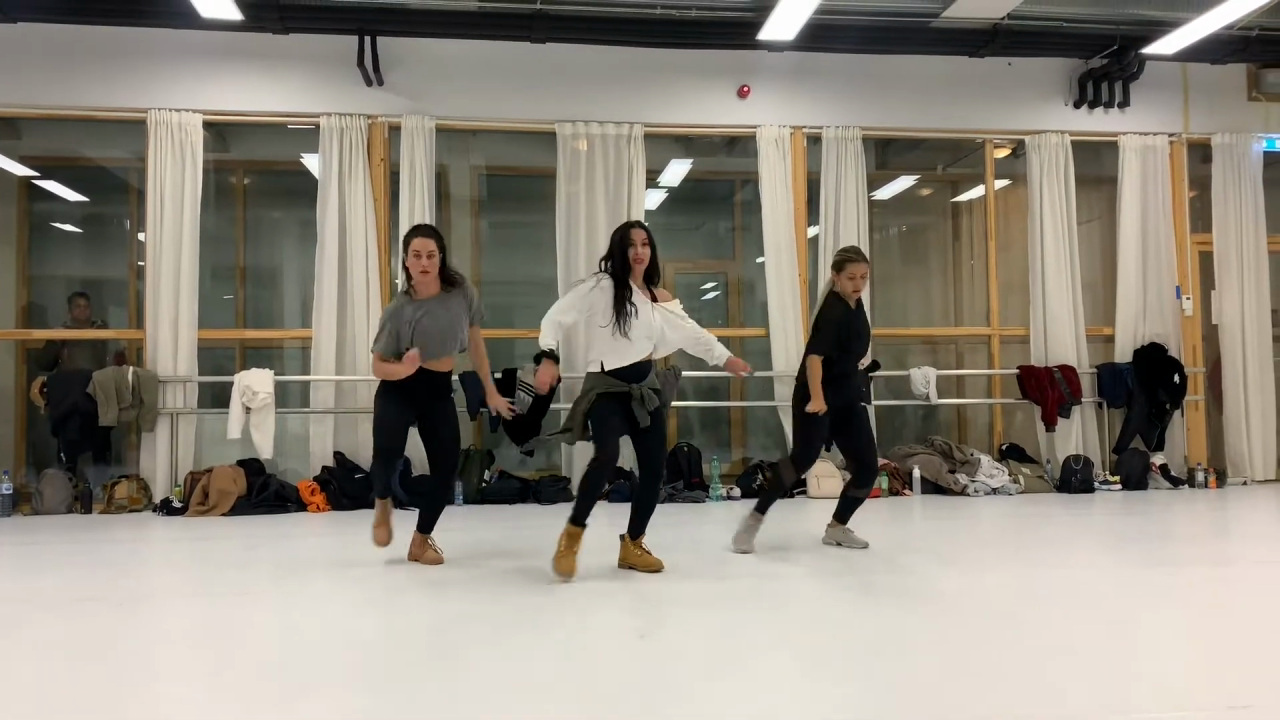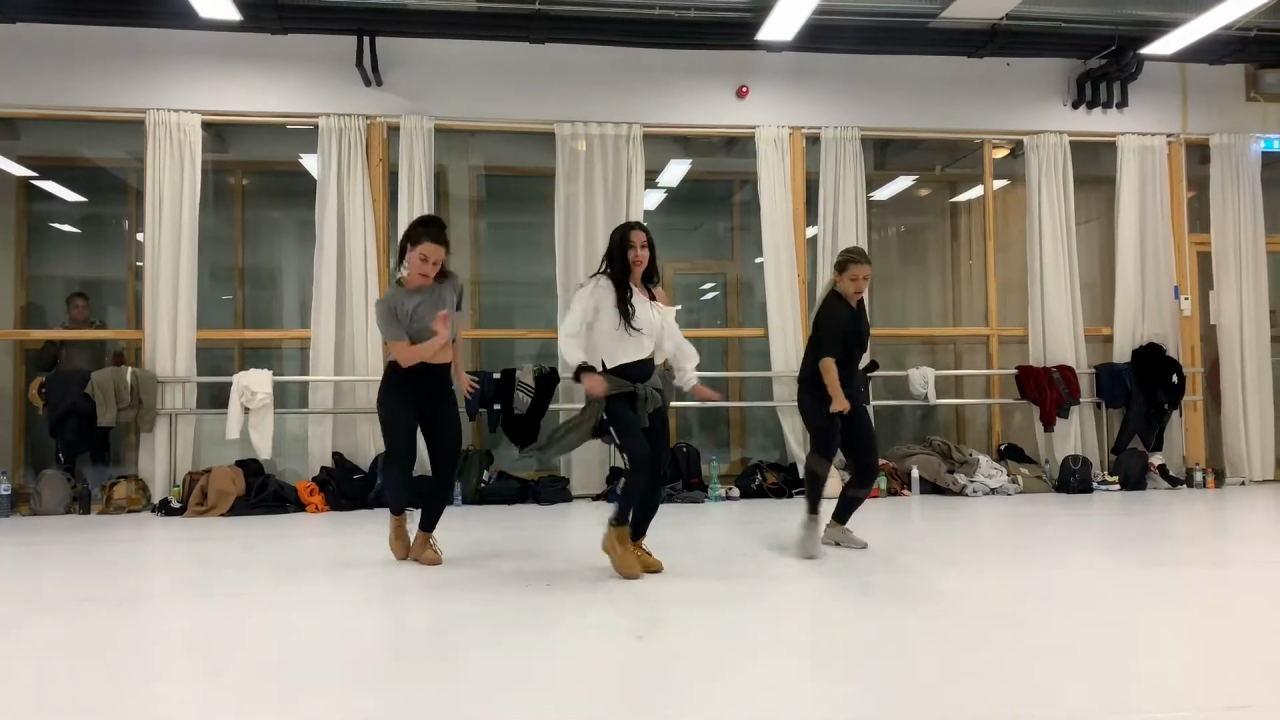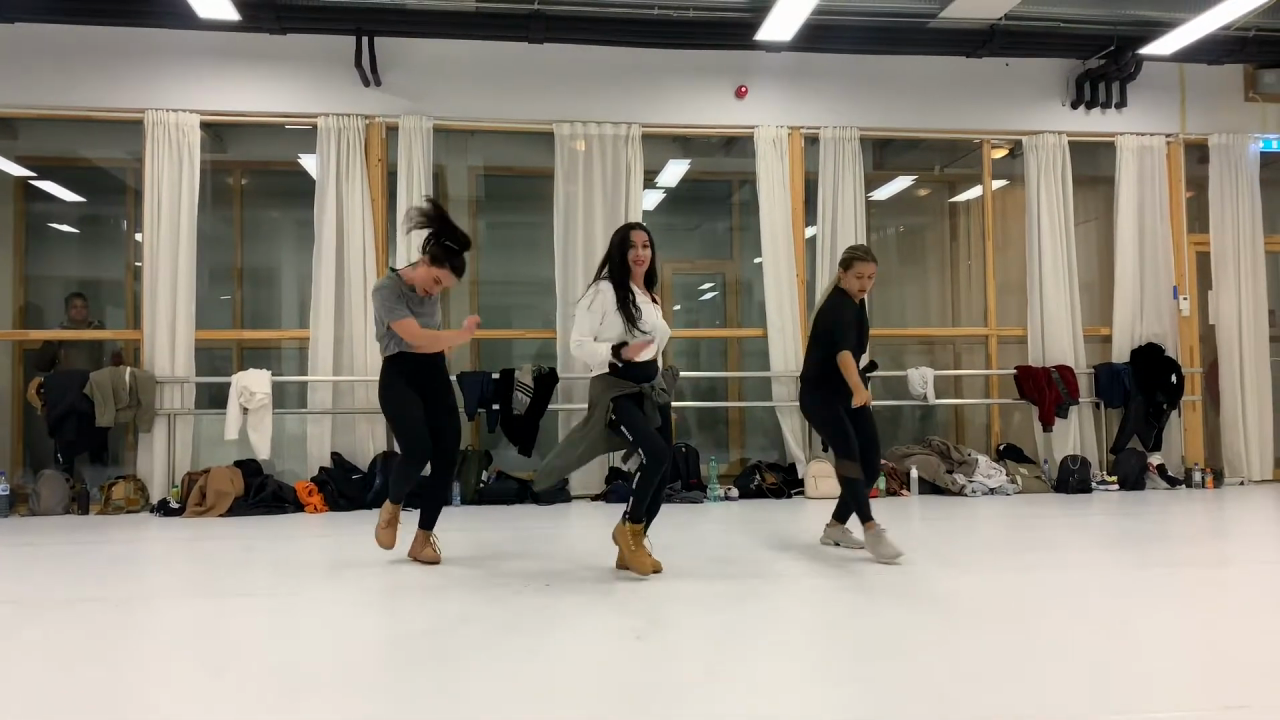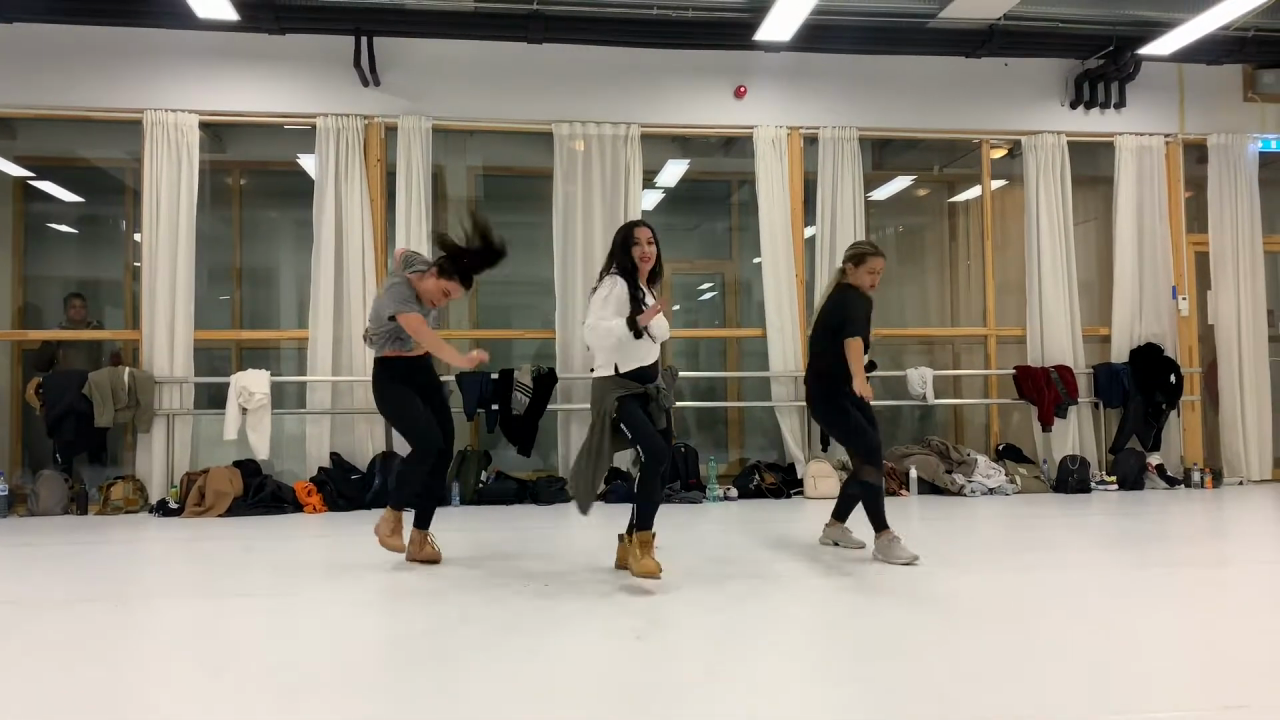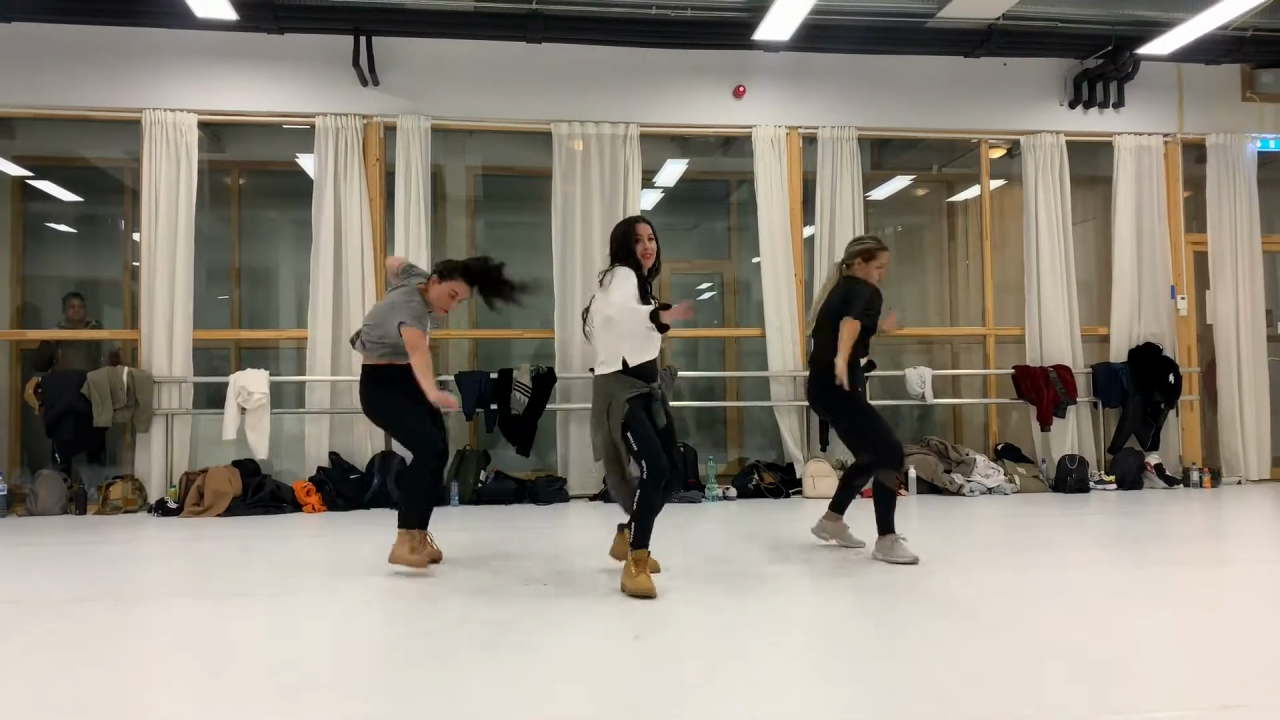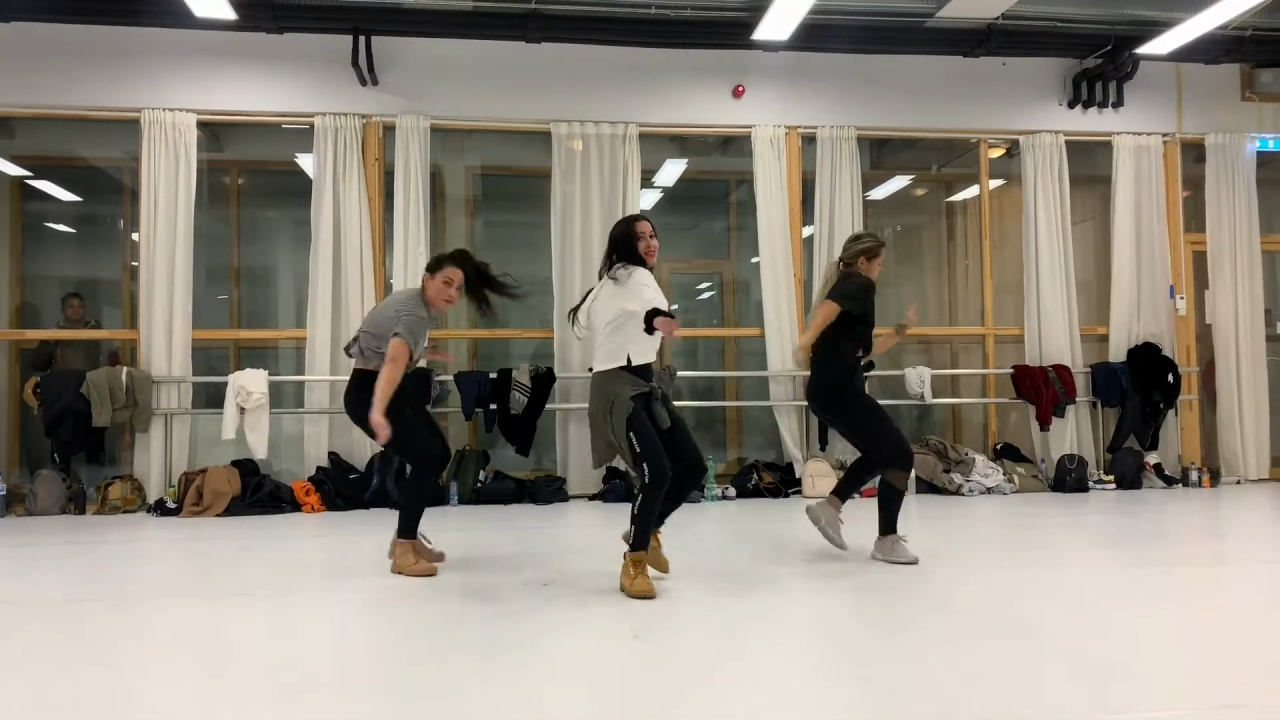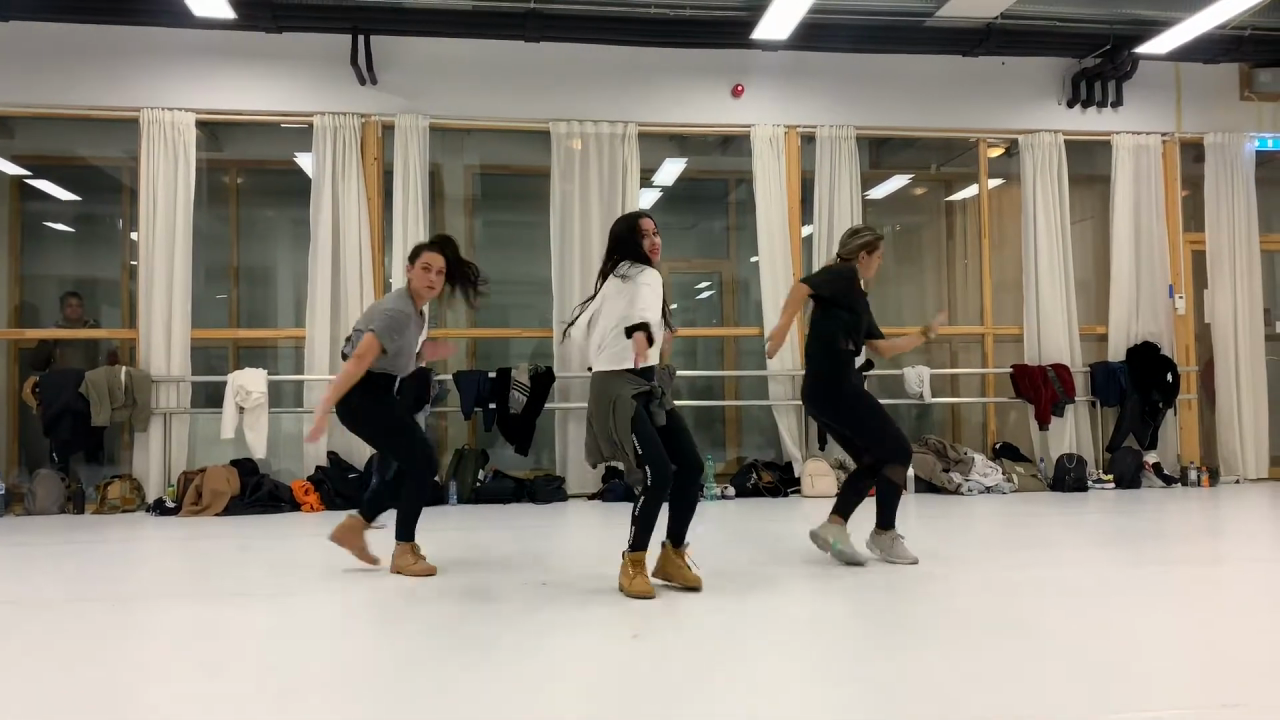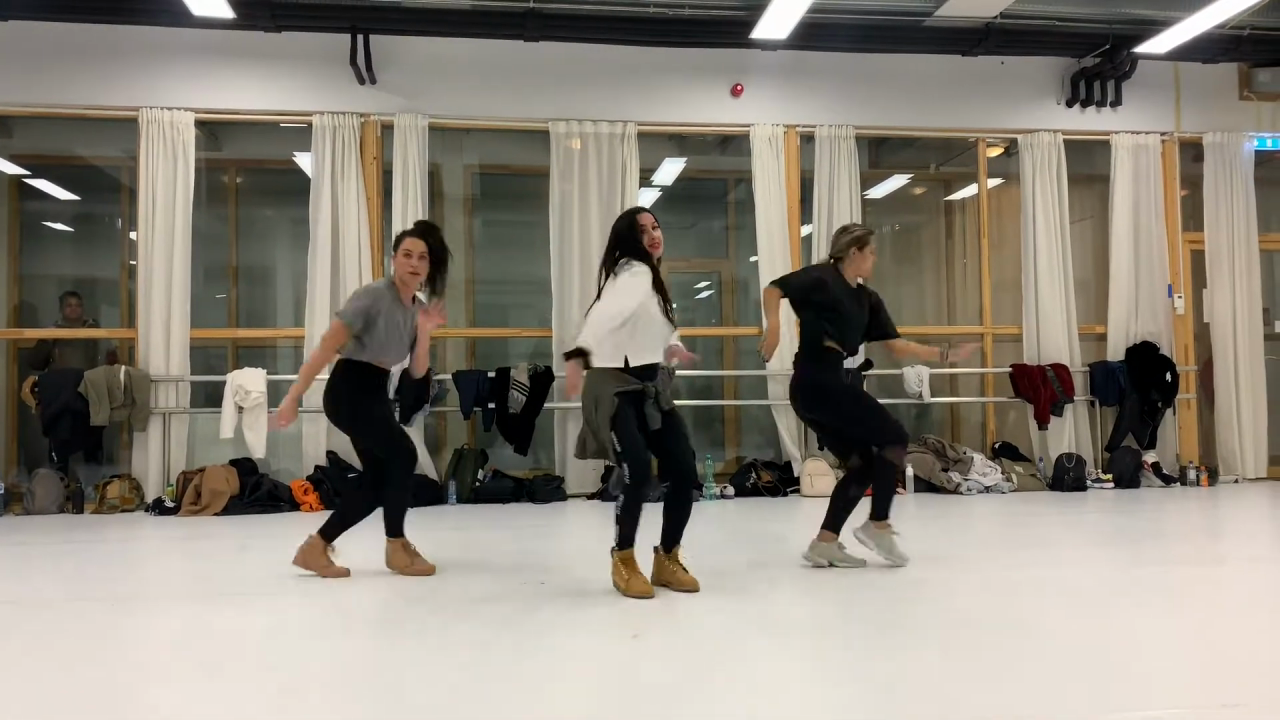
dt=0.1s
person 1, frame 1
left shoulder: (659, 297)
right shoulder: (599, 287)
left elbow: (689, 333)
right elbow: (557, 317)
left wrist: (724, 356)
right wrist: (548, 357)
left hip: (645, 387)
right hip: (605, 387)
left knee: (654, 470)
right knee: (606, 459)
left ankle: (632, 544)
right ankle: (571, 535)
person 1, frame 2
left shoulder: (657, 296)
right shoulder: (599, 288)
left elbow: (673, 342)
right elbow: (569, 335)
left wrist: (695, 382)
right wrist: (585, 371)
left hip: (647, 386)
right hip: (612, 388)
left knee: (655, 473)
right knee: (642, 460)
left ankle: (635, 544)
right ankle: (616, 532)
person 1, frame 3
left shoulder: (651, 297)
right shoulder: (604, 291)
right elbow: (579, 343)
left wrist: (661, 383)
right wrist: (620, 351)
left hip: (651, 388)
right hip: (617, 388)
left knee: (662, 470)
right knee: (657, 456)
left ankle: (632, 545)
right ankle: (630, 529)
person 1, frame 4
left shoulder: (647, 290)
right shoulder: (615, 284)
right elbow: (594, 333)
right wrist: (637, 323)
left hip: (651, 387)
right hip: (618, 390)
left knee: (660, 468)
right knee: (656, 457)
left ankle: (633, 543)
right ankle: (639, 541)
person 1, frame 5
left shoulder: (644, 286)
right shoulder: (621, 277)
left elbow: (593, 320)
right elbow: (621, 310)
right wrist: (661, 317)
left hip: (647, 387)
right hip: (619, 389)
left knee: (666, 471)
right knee: (655, 470)
left ankle: (628, 537)
right ankle: (635, 562)
person 1, frame 6
left shoulder: (622, 280)
right shoulder: (634, 275)
left elbow: (582, 318)
right elbow: (646, 301)
right wrist: (662, 317)
left hip: (646, 385)
right hip: (617, 387)
left knee: (692, 467)
right knee: (658, 471)
left ankle: (647, 530)
right ankle: (635, 563)
person 1, frame 7
left shoulder: (625, 278)
right shoulder: (641, 275)
left elbow: (587, 322)
right elbow: (646, 304)
right wrist: (642, 330)
left hip: (647, 386)
right hip: (618, 388)
left knee: (691, 467)
right knee: (660, 473)
left ankle: (673, 555)
right ankle: (633, 562)
person 1, frame 8
left shoulder: (654, 280)
right shoulder: (631, 272)
right elbow: (608, 311)
left wrist: (672, 347)
right wrist: (579, 353)
left hip: (653, 388)
right hip: (614, 385)
left knee: (685, 474)
right knee: (639, 474)
left ankle: (667, 559)
right ankle: (623, 558)
person 2, frame 1
left shoulder: (462, 292)
right shoulder: (398, 309)
left elbow: (475, 343)
right elbow: (379, 367)
left wrist: (490, 392)
right wrist: (401, 369)
left hip: (439, 391)
right hip: (401, 388)
left knee: (446, 468)
right knee: (388, 454)
left ankle: (422, 539)
right ankle: (383, 505)
person 2, frame 2
left shoulder: (447, 287)
right shoulder: (390, 302)
right elbow: (404, 357)
left wrist: (458, 370)
right wrist: (437, 341)
left hip: (440, 383)
right hip: (400, 384)
left knee: (447, 464)
right knee: (400, 460)
left ankle: (424, 538)
right ankle: (396, 517)
person 2, frame 3
left shoulder: (435, 281)
right shoulder: (386, 290)
right elbow: (418, 338)
right wrist: (461, 335)
left hip: (435, 374)
right hip: (400, 375)
left knee: (446, 458)
right knee: (416, 452)
left ankle: (424, 536)
right ankle: (391, 508)
person 2, frame 4
left shoulder: (415, 269)
right shoulder: (398, 293)
left elbow: (404, 254)
right elbow: (424, 336)
right wrist: (460, 360)
left hip: (420, 372)
right hip: (393, 377)
left knee: (441, 455)
right knee: (427, 444)
left ankle: (421, 536)
right ankle: (392, 518)
person 2, frame 5
left shoulder: (415, 281)
right shoulder: (410, 305)
left elbow: (394, 263)
right elbow: (417, 350)
right wrist: (431, 391)
left hip: (406, 383)
right hip: (381, 386)
left knee: (438, 452)
right knee: (428, 449)
left ankle: (418, 535)
right ankle: (406, 541)
person 2, frame 6
left shoulder: (413, 297)
right shoulder: (413, 313)
right elbow: (395, 360)
right wrist: (377, 412)
left hip: (388, 391)
right hip: (366, 392)
left knee: (439, 454)
right knee: (428, 456)
left ankle: (408, 537)
right ankle: (403, 547)
person 2, frame 7
left shoulder: (416, 312)
right shoulder: (398, 311)
right elbow: (361, 357)
left wrist: (425, 354)
right wrist: (325, 408)
left hip: (379, 393)
right hip: (366, 397)
left knee: (413, 456)
right knee: (423, 461)
left ankle: (354, 526)
right ankle: (404, 550)
person 2, frame 8
left shoulder: (419, 308)
right shoulder: (374, 297)
left elbow: (418, 370)
right elbow: (329, 346)
left wrist: (427, 334)
right wrist: (294, 398)
left hip: (376, 391)
right hip: (350, 388)
left knee: (380, 476)
right knee: (403, 455)
left ankle: (314, 549)
right ankle: (397, 547)
person 3, frame 1
left shoulder: (855, 304)
right shoulder: (834, 309)
right elbow: (814, 354)
right wrist: (816, 397)
left hip: (848, 395)
right hip: (820, 396)
left knee: (867, 468)
right knee: (804, 457)
left ankle: (837, 527)
right ankle: (754, 519)
person 3, frame 2
left shoulder: (856, 304)
right shoulder: (834, 308)
right elbow: (826, 357)
right wrist: (837, 396)
left hip: (853, 391)
right hip: (817, 394)
left knee: (868, 467)
right knee: (826, 445)
left ankle: (835, 526)
right ankle: (812, 520)
person 3, frame 3
left shoulder: (854, 302)
right shoulder: (839, 306)
right elbow: (843, 352)
right wrist: (857, 388)
left hip: (845, 391)
right hip: (820, 391)
left knee: (871, 464)
right knee: (847, 447)
left ankle: (836, 527)
right ankle: (870, 529)
person 3, frame 4
left shoulder: (840, 296)
right shoulder: (856, 299)
right elbow: (851, 338)
right wrist: (859, 379)
left hip: (834, 390)
right hip: (829, 392)
left knee: (868, 460)
right knee: (867, 451)
left ankle: (835, 527)
right ankle: (884, 538)
person 3, frame 5
left shoulder: (841, 291)
right shoulder: (866, 291)
right elbow: (850, 322)
left wrist: (881, 329)
right wrist: (841, 359)
left hip: (830, 387)
right hip: (835, 390)
left knee: (872, 456)
right knee: (890, 452)
left ankle: (832, 520)
right ankle: (887, 539)
person 3, frame 6
left shoulder: (847, 288)
right shoulder: (861, 285)
right elbow: (830, 304)
left wrist: (900, 330)
right wrist: (809, 338)
left hip: (827, 388)
right hip: (840, 387)
left knee: (878, 453)
right knee: (900, 455)
left ankle: (828, 507)
right ankle: (888, 540)
person 3, frame 7
left shoulder: (853, 293)
right shoulder: (842, 276)
left elbow: (883, 348)
right elbow: (803, 286)
left wrist: (926, 334)
right wrist: (784, 325)
left hip: (821, 387)
right hip: (834, 383)
left knee: (875, 459)
right knee: (898, 450)
left ankle: (833, 527)
right ankle: (885, 536)
person 3, frame 8
left shoulder: (867, 298)
right shoulder: (822, 277)
left elbow: (896, 345)
right elbow: (773, 290)
left wrist: (946, 355)
right wrist: (773, 326)
left hip: (832, 381)
right hip: (815, 380)
left knee: (863, 463)
right knee: (895, 438)
left ankle: (825, 542)
right ankle: (878, 527)
